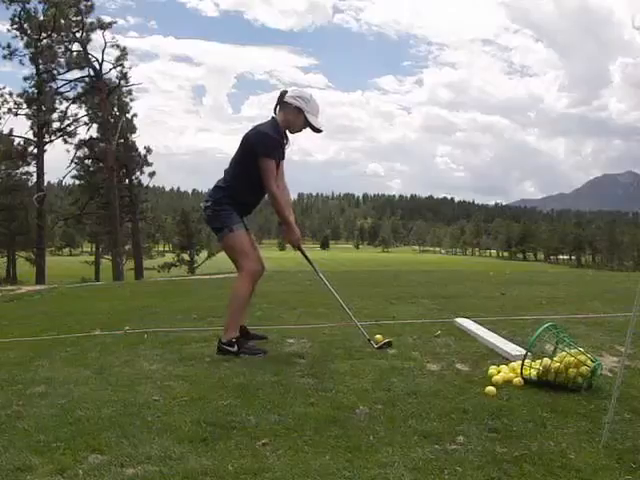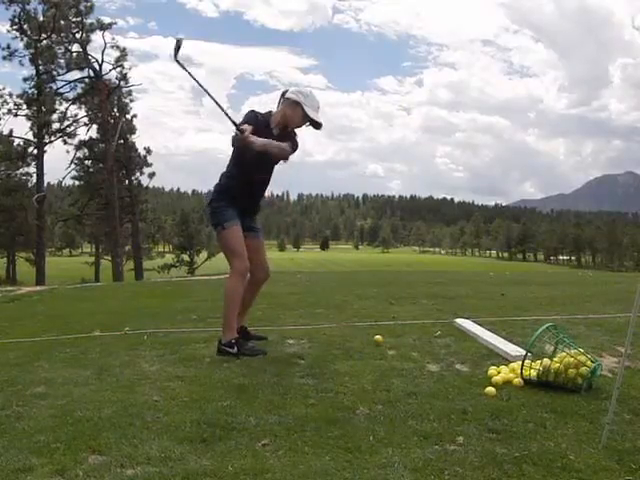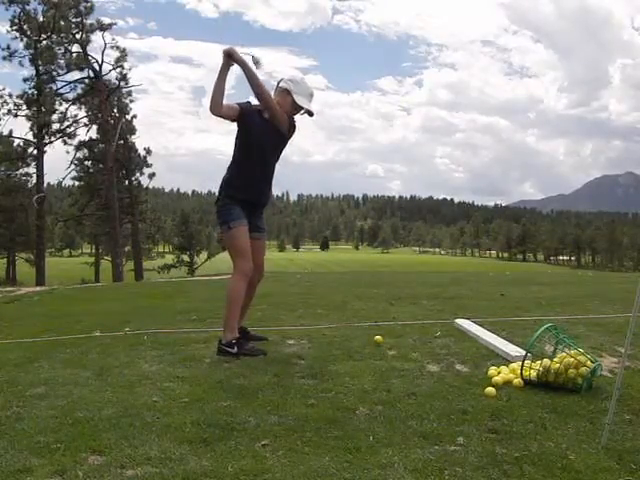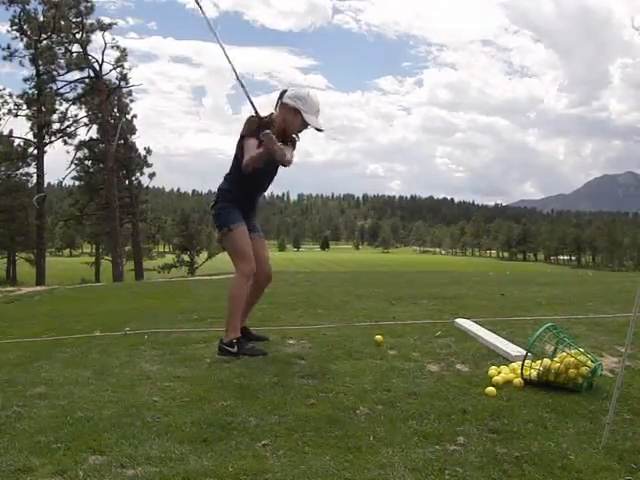
dt=1s
person 1, frame 1
left shoulder: (278, 140)
right shoulder: (265, 134)
left elbow: (281, 185)
right elbow: (271, 187)
left wrist: (292, 223)
right wrist: (288, 225)
left hip: (233, 209)
right hip: (222, 206)
left knee: (256, 269)
right knee: (249, 268)
left ankle: (237, 328)
right ankle: (228, 340)
person 1, frame 2
left shoulder: (290, 141)
right shoulder: (254, 118)
left elbow: (276, 148)
right elbow: (238, 142)
left wrist: (255, 141)
right wrist: (241, 137)
left hip: (248, 209)
right hip: (225, 201)
left knee: (261, 272)
right knee: (240, 267)
left ankle: (238, 327)
right ankle: (227, 340)
person 1, frame 3
left shoulder: (288, 126)
right shoulder: (247, 112)
left elbow: (265, 100)
right elbow: (215, 108)
left wrist: (243, 62)
right wrist: (225, 66)
left hip: (256, 207)
right hip: (232, 201)
left knee: (256, 273)
right knee: (244, 268)
left ankle: (238, 328)
right ankle: (228, 340)
person 1, frame 4
left shoulder: (288, 138)
right shoulder: (256, 124)
left elbow: (286, 159)
right elbow: (247, 164)
left wrist: (278, 151)
right wrist: (264, 152)
left hip: (247, 210)
right hip: (228, 205)
left knee: (264, 274)
right knee: (247, 269)
left ankle: (239, 327)
right ankle: (229, 340)
